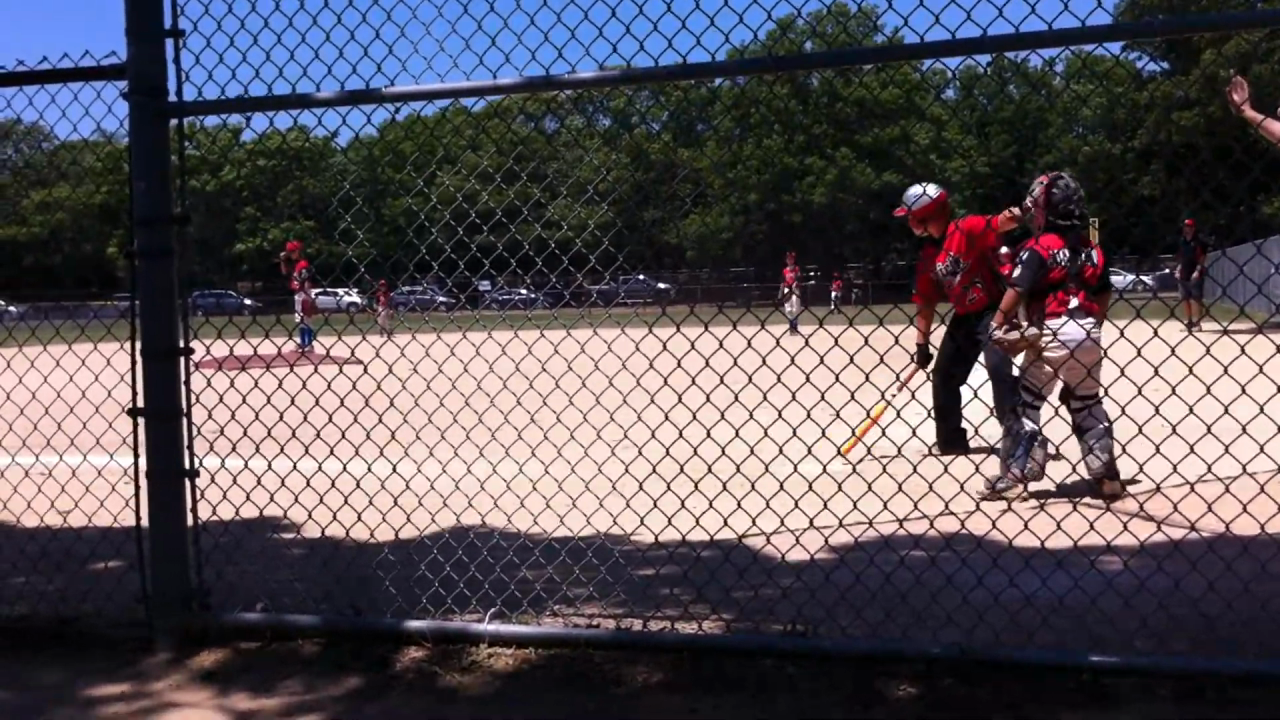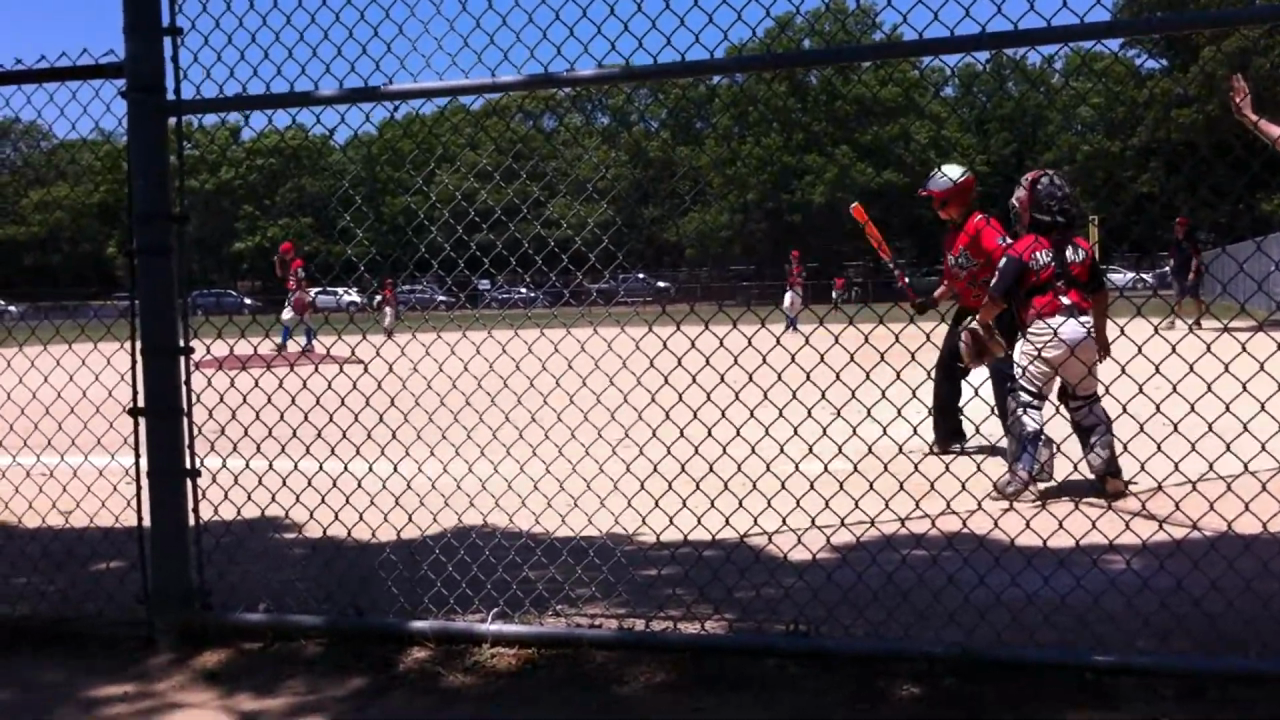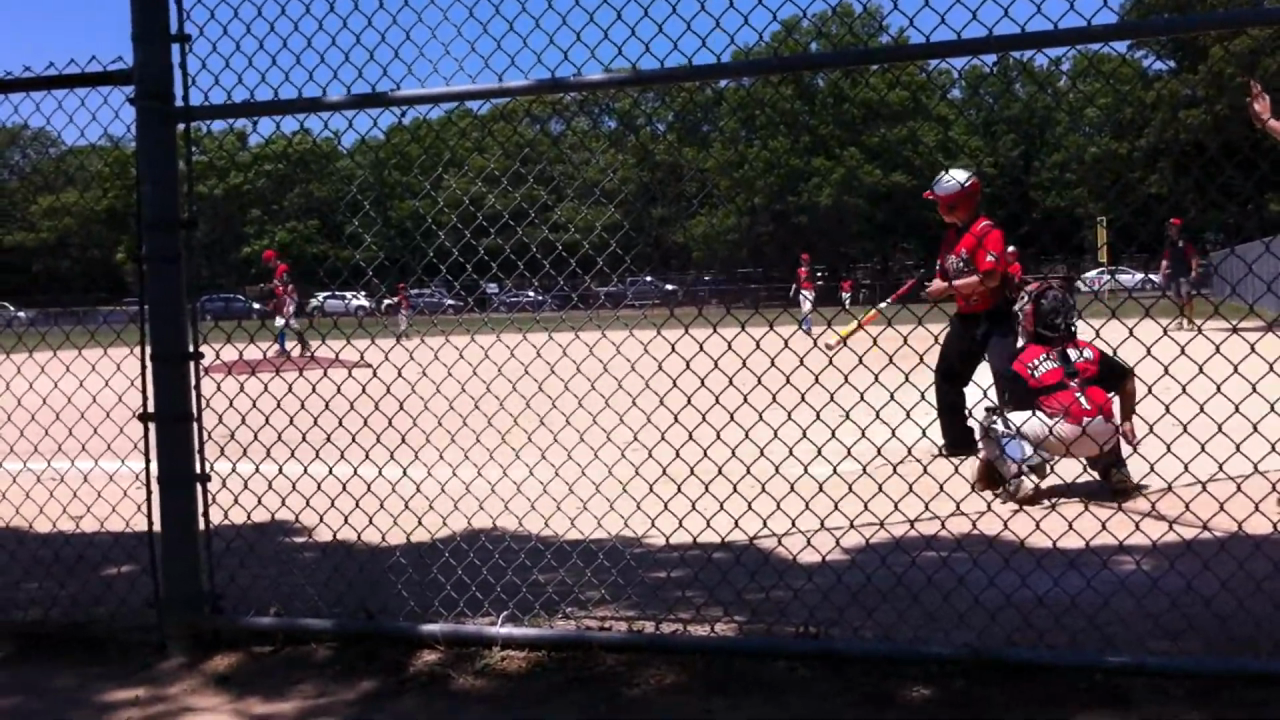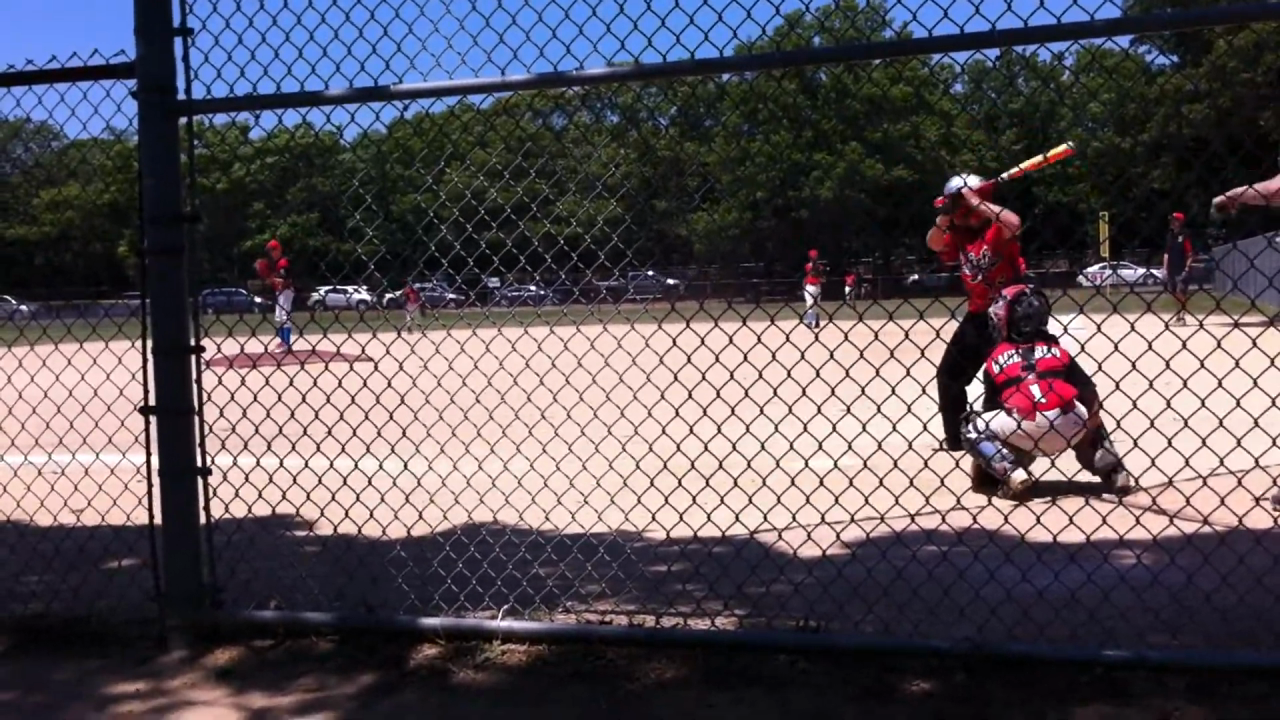
dt=0.5s
person 1, frame 1
left shoulder: (967, 229)
right shoulder: (927, 255)
left elbow: (1004, 222)
right elbow: (926, 303)
left wrist: (1016, 215)
right wrist: (922, 343)
left hip: (993, 311)
right hip: (963, 318)
left knee: (999, 369)
right knee: (944, 377)
right ankle: (951, 440)
person 1, frame 2
left shoulder: (982, 225)
right shoulder: (952, 233)
right wrist: (932, 299)
left hip: (996, 312)
right hip: (966, 313)
left knee: (1000, 370)
right knee: (946, 372)
right ankle: (948, 436)
person 1, frame 3
left shoulder: (987, 231)
right shoulder: (951, 236)
left elbow: (990, 277)
right elbow: (945, 278)
left wrist: (948, 288)
right wrist: (931, 286)
left hip: (995, 316)
right hip: (965, 318)
right knee: (946, 378)
right ankle: (958, 441)
person 1, frame 4
left shoulder: (1001, 229)
right shoulder: (961, 235)
left elbow: (1014, 223)
right elbow: (933, 242)
left wrist: (975, 201)
right wrist: (947, 211)
right hip: (977, 316)
right knee: (948, 374)
right ankle: (957, 435)
person 2, frame 1
left shoulder: (1038, 248)
right shoulder: (1092, 249)
left elbow: (1018, 290)
right elbow: (1103, 295)
left wrist: (998, 324)
left hip: (1050, 335)
right hip: (1086, 333)
left knee: (1026, 405)
right knee: (1088, 405)
left ankle: (1012, 478)
right ankle: (1107, 477)
person 2, frame 2
left shoulder: (1021, 251)
right shoulder: (1081, 246)
left elbow: (997, 298)
right elbow: (1100, 295)
left wrist: (981, 322)
right wrist: (1100, 333)
left hip: (1043, 333)
right hip: (1083, 331)
left knee: (1024, 405)
right knee: (1086, 404)
left ankle: (1021, 479)
right ankle: (1110, 475)
person 2, frame 3
left shoulder: (1024, 362)
right shoulder: (1088, 349)
left elbow: (1014, 409)
right elbow: (1127, 379)
right wrist: (1126, 422)
left hip: (1065, 431)
right hip: (1103, 432)
left knee: (995, 424)
left ankle: (1019, 480)
right ankle: (1116, 474)
person 2, frame 4
left shoulder: (995, 359)
right shoulder: (1058, 351)
left elbow: (991, 409)
right elbow: (1091, 396)
right wrist: (1087, 439)
left hip: (1027, 427)
right hip: (1072, 425)
left knee: (973, 431)
right knee: (1091, 419)
left ankle: (1012, 474)
right ankle: (1114, 474)
